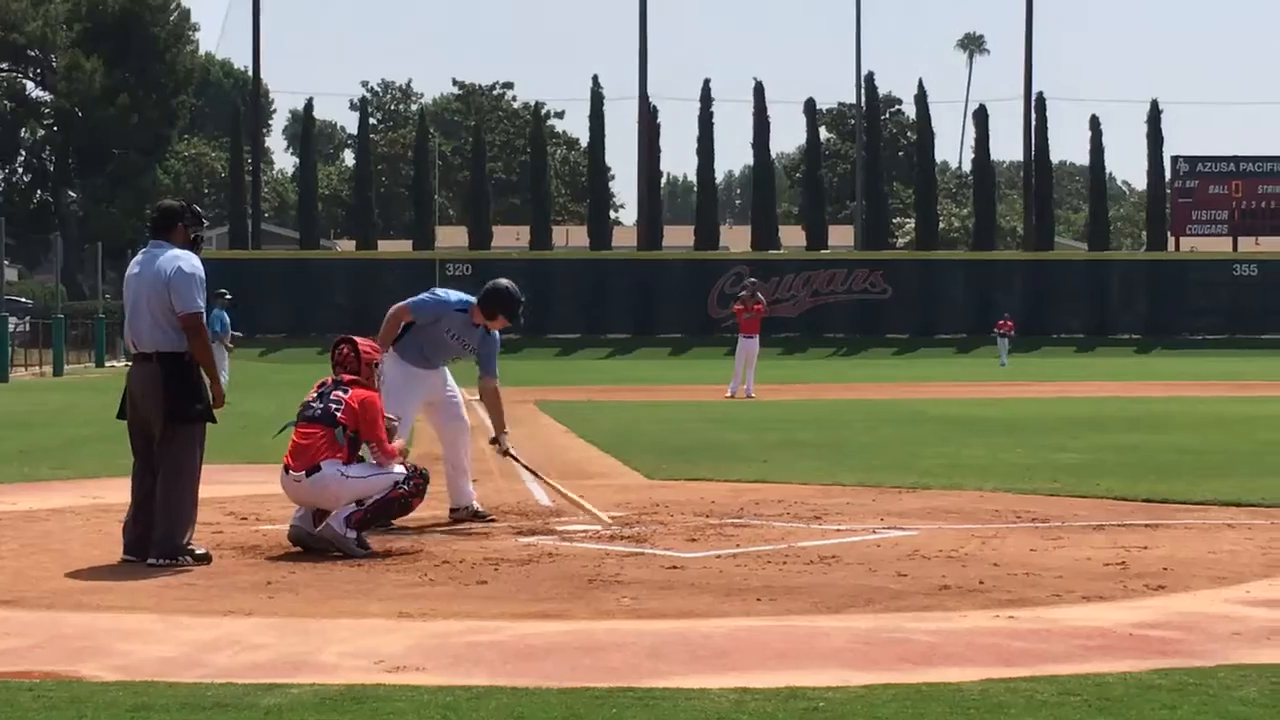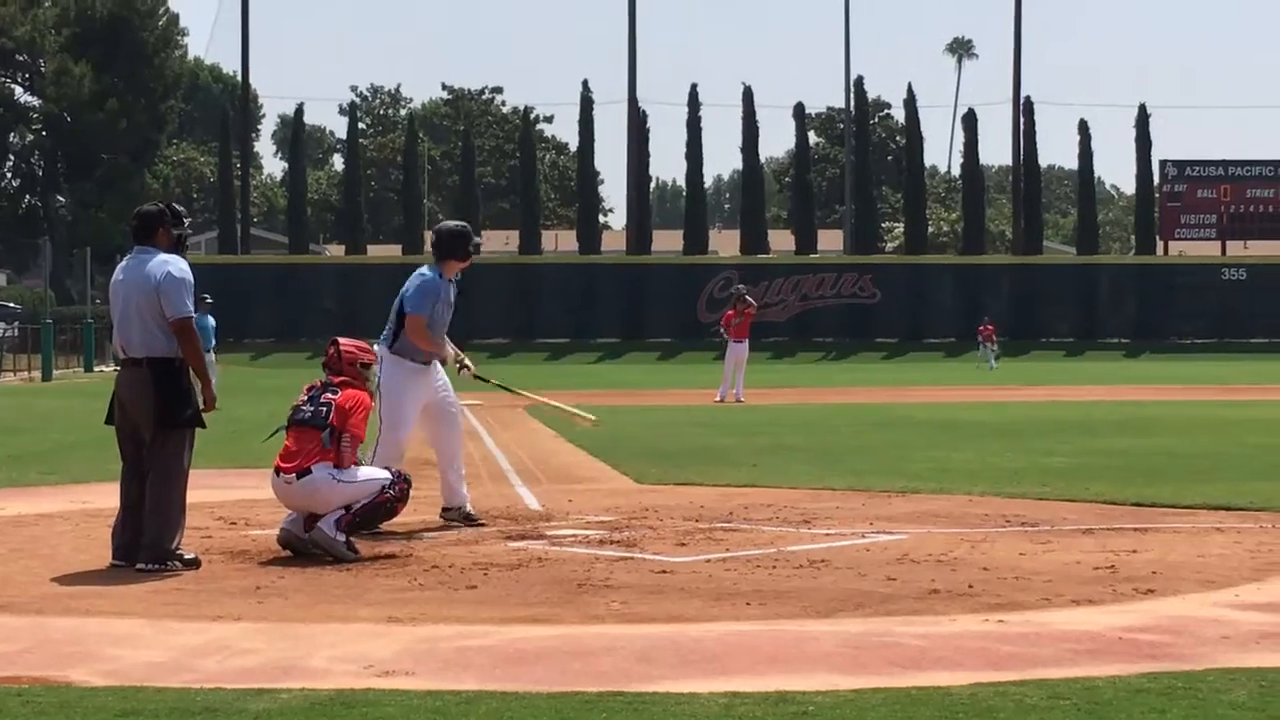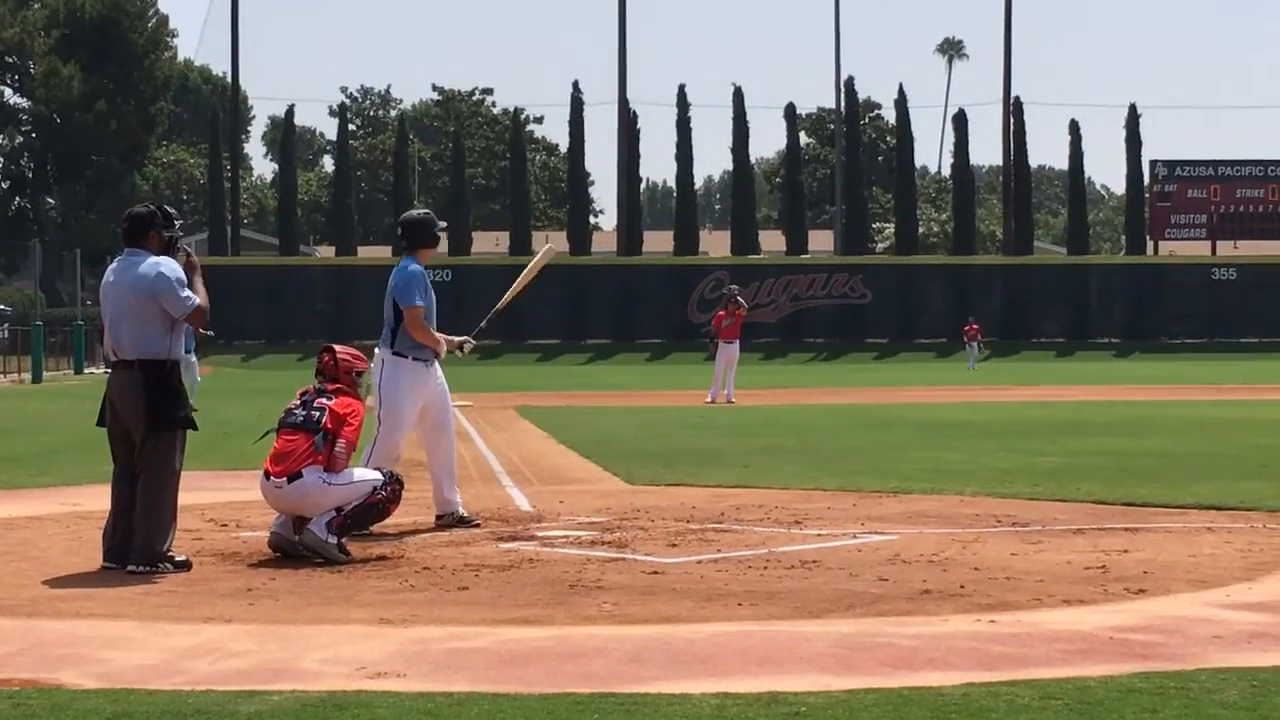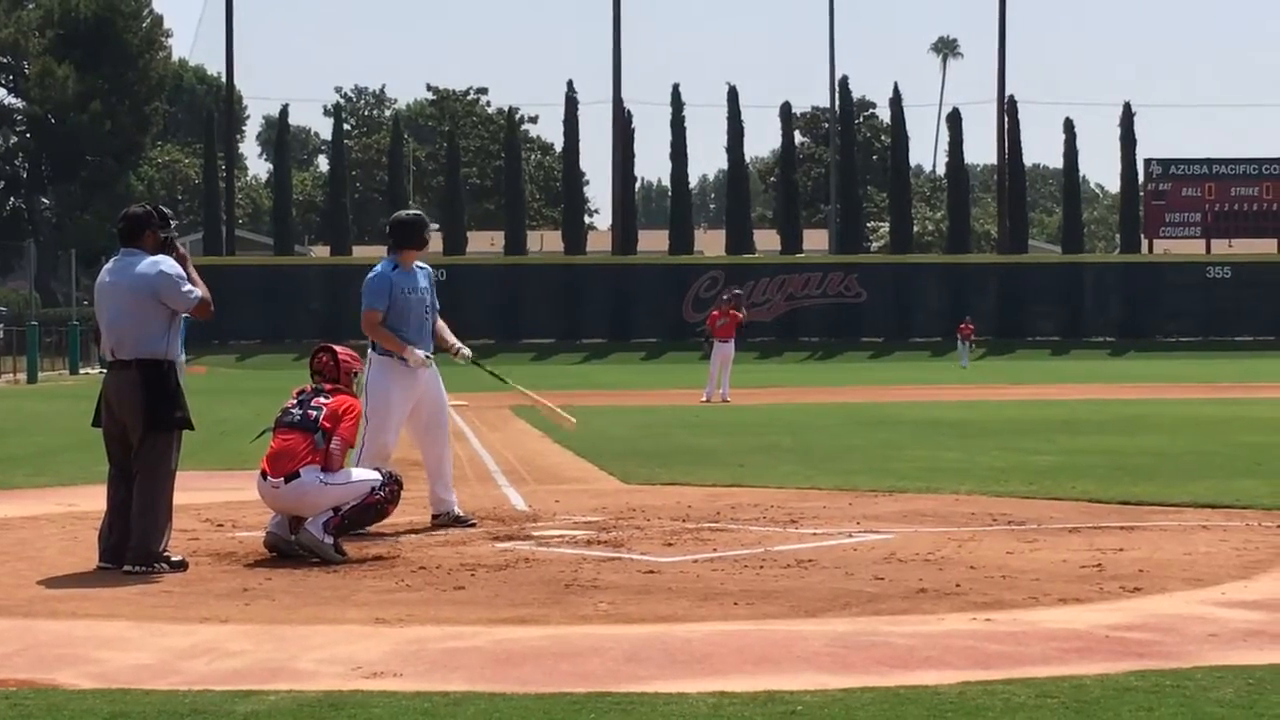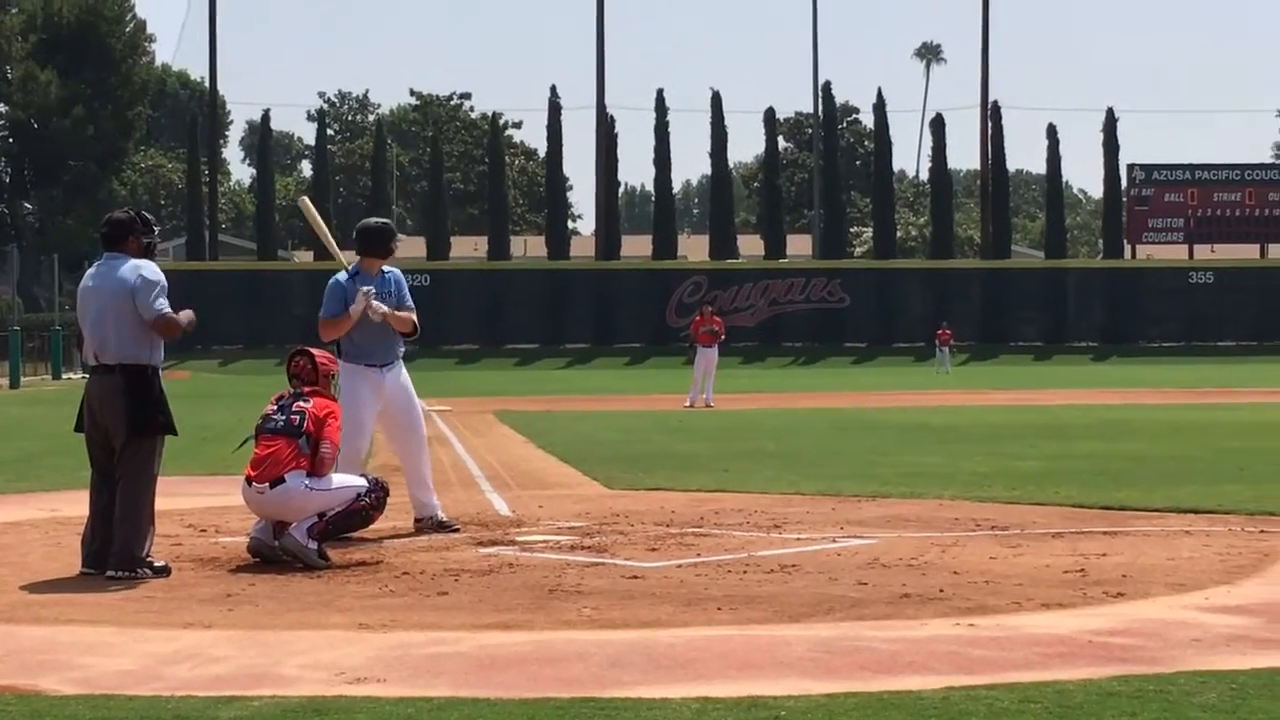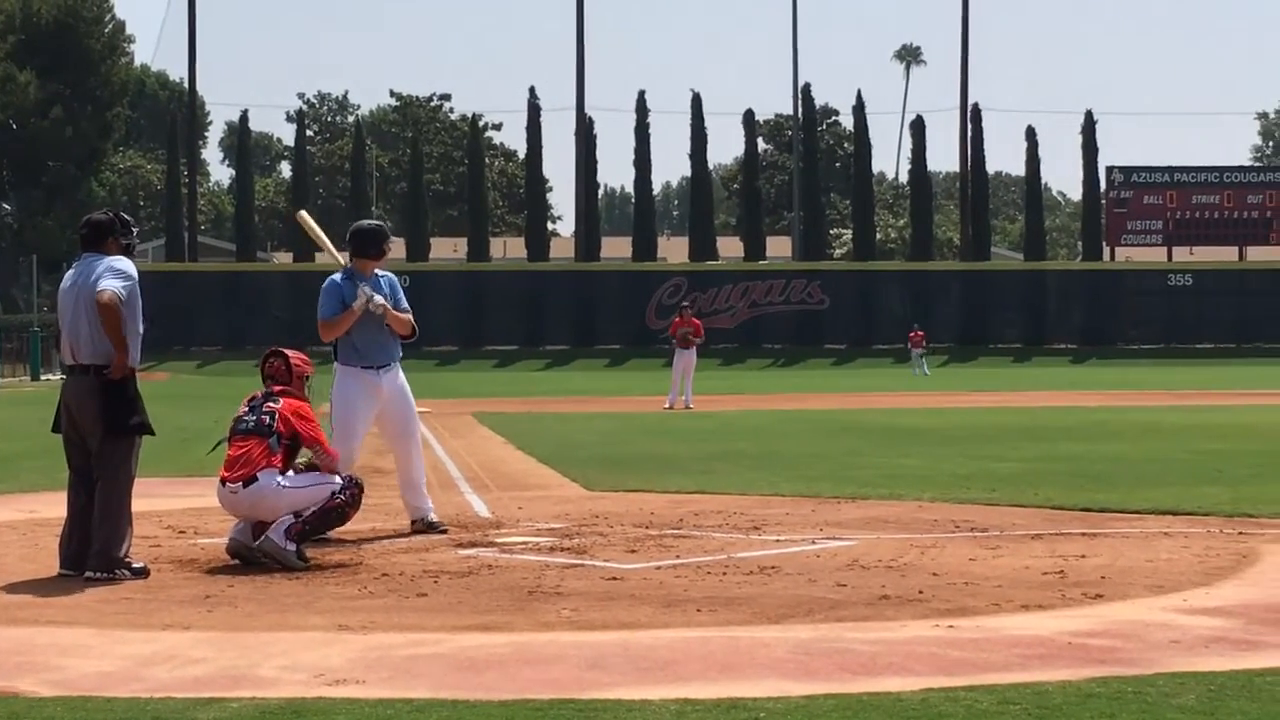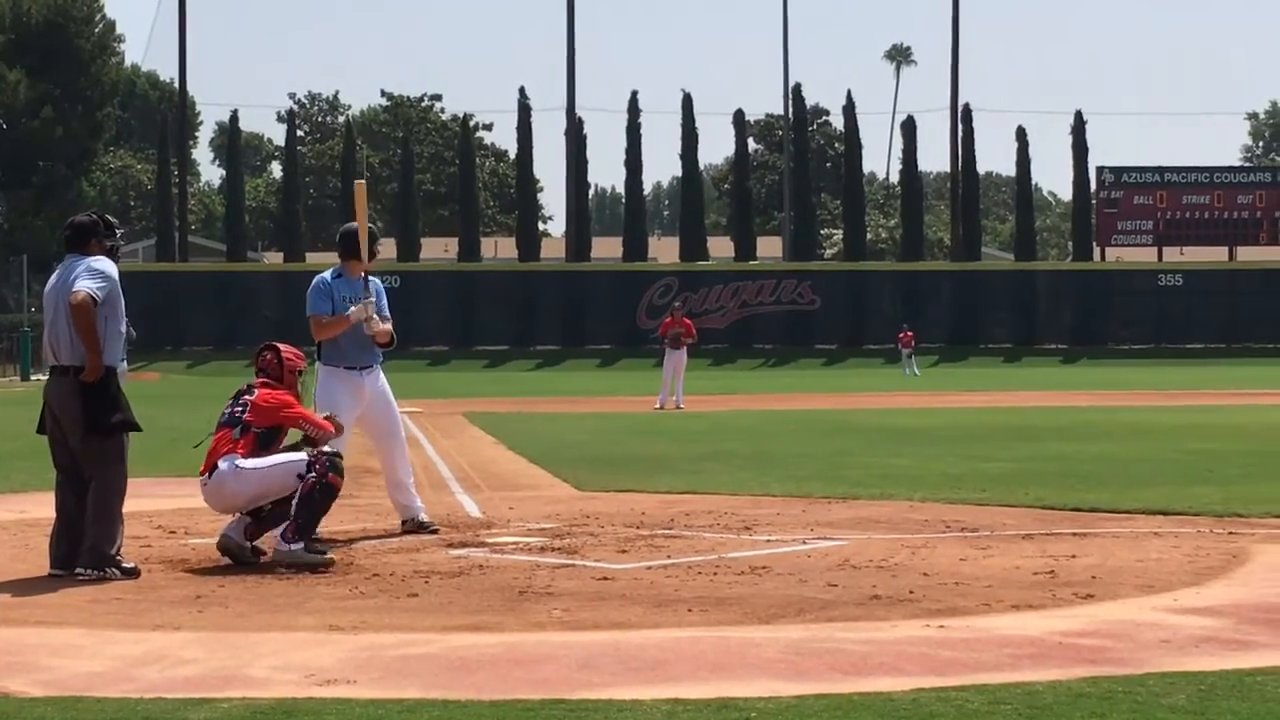
dt=0.5s
person 1, frame 1
left shoulder: (135, 265)
right shoulder: (184, 262)
left elbow: (140, 320)
right elbow: (194, 327)
right wrist: (214, 380)
left hip: (140, 371)
right hip: (174, 372)
left knee: (146, 461)
right knee: (179, 463)
left ankle: (138, 542)
right ankle: (171, 547)
person 1, frame 2
left shoulder: (120, 271)
right shoulder: (172, 267)
left elbow: (127, 325)
right elbow: (184, 331)
right wrist: (206, 383)
left hip: (128, 376)
right hip: (163, 378)
left knee: (135, 466)
right knee: (168, 467)
left ankle: (127, 547)
right ankle: (158, 552)
person 1, frame 3
left shoulder: (112, 273)
right shoulder: (162, 268)
left elbow: (126, 321)
right elbow: (199, 316)
right wrist: (194, 274)
left hip: (119, 378)
right hip: (155, 380)
left knee: (126, 468)
right knee: (159, 469)
left ankle: (118, 549)
right ankle: (150, 553)
person 1, frame 4
left shoulder: (106, 273)
right shoulder: (160, 268)
left elbow: (113, 322)
right elbow: (204, 307)
right wrist: (187, 267)
left hip: (115, 378)
right hip: (151, 380)
left knee: (121, 469)
right knee: (154, 469)
left ankle: (113, 550)
right ankle: (145, 554)
person 1, frame 5
left shoulder: (89, 278)
right shoulder: (143, 271)
left elbow: (89, 328)
right elbow: (164, 324)
right wrist: (187, 318)
left hip: (97, 382)
right hip: (134, 384)
left knee: (104, 474)
right knee: (136, 475)
left ankle: (96, 555)
right ankle: (129, 559)
person 1, frame 6
left shoulder: (69, 278)
right shoulder: (118, 266)
left elbow: (70, 328)
right elbow: (106, 302)
right wrist: (122, 353)
left hip: (74, 383)
right hip: (109, 384)
left knee: (82, 474)
right knee: (114, 474)
left ankle: (75, 556)
right ankle: (107, 559)
person 1, frame 7
left shoulder: (56, 278)
right shoulder: (99, 267)
left elbow: (64, 319)
right elbow: (80, 302)
right wrist: (95, 356)
left hip: (58, 383)
right hip: (90, 384)
left knee: (71, 475)
right knee: (107, 473)
left ankle: (65, 556)
right ankle: (99, 558)
person 2, frame 1
left shoulder: (489, 338)
right shoulder: (445, 303)
left elbow: (489, 386)
right elbow: (397, 313)
left wrist: (501, 433)
right wrist: (381, 354)
left hip: (435, 372)
right hip: (401, 367)
left knee: (457, 430)
left ankle: (463, 504)
person 2, frame 2
left shoulder: (449, 283)
right shoulder: (426, 280)
right elbow: (414, 330)
left wrist: (459, 356)
right wrist: (444, 351)
left hip: (429, 366)
right hip: (398, 366)
left knee: (451, 428)
right knee: (394, 439)
left ankle: (455, 504)
person 2, frame 3
left shoulder: (415, 271)
right shoulder: (411, 272)
right elbow: (415, 326)
left wrist: (450, 340)
right wrist: (440, 343)
left hip: (427, 367)
right hip: (399, 368)
left knee: (442, 435)
right knee: (389, 440)
left ankle: (449, 508)
person 2, frame 4
left shoulder: (425, 272)
right shoulder: (382, 276)
right elbow: (370, 326)
left wrist: (453, 344)
right wrist: (408, 352)
left hip: (424, 369)
right hip: (389, 369)
left knee: (438, 436)
right knee: (378, 441)
left ankle: (445, 508)
person 2, frame 5
left shoulder: (395, 277)
right shoulder: (341, 283)
left elbow: (412, 326)
right elbow: (326, 333)
left wrist: (386, 312)
right wrist: (355, 311)
left hip: (394, 372)
right hip: (357, 376)
left knee: (414, 440)
right knee: (353, 448)
left ankle: (427, 511)
person 2, frame 6
left shoulder: (389, 281)
right shoulder: (336, 285)
left elbow: (409, 330)
right elbow: (326, 333)
left wrist: (385, 309)
right wrist: (357, 307)
left hip: (392, 376)
right hip: (354, 379)
left knee: (410, 445)
right knee: (343, 451)
left ankle: (421, 514)
person 2, frame 7
left shoulder: (374, 285)
right shoulder: (324, 284)
left elbow: (388, 337)
right elbow: (319, 332)
left wrist: (376, 326)
right wrist: (352, 314)
left hip: (373, 377)
right hip: (336, 378)
left knee: (394, 444)
left ankle: (412, 513)
person 3, frame 1
left shoulder: (322, 387)
right shoulder: (366, 396)
right elbow: (384, 457)
left wrist: (379, 427)
right wrist: (398, 448)
left hip: (290, 482)
right hip: (322, 482)
left knee: (352, 464)
right knee: (414, 480)
left ankle: (304, 523)
right ankle: (345, 525)
person 3, frame 2
left shoulder: (312, 391)
right shoulder: (357, 396)
right elbow: (346, 455)
left hip: (281, 484)
right hip: (313, 484)
right knee: (398, 484)
left ankle: (295, 527)
right ankle: (334, 529)
person 3, frame 3
left shoulder: (303, 397)
right shoulder: (351, 404)
left elbow: (296, 445)
right elbow: (339, 460)
right wrist: (333, 487)
left hip: (270, 487)
right hip: (303, 487)
right knee: (390, 485)
left ankle: (284, 529)
right ankle: (324, 530)
person 3, frame 4
left shoulder: (299, 397)
right shoulder: (348, 403)
left elbow: (290, 446)
right elbow: (335, 456)
right wrist: (331, 489)
left hip: (267, 488)
right hip: (301, 487)
right knee: (388, 485)
left ankle: (280, 529)
right ankle: (322, 530)
person 3, frame 5
left shoulder: (276, 403)
right shoulder: (326, 405)
left elbow: (274, 453)
right elbow: (326, 458)
right wrist: (315, 482)
left hip: (251, 494)
right hip: (286, 493)
right knee: (375, 492)
left ankle: (264, 534)
right ankle: (306, 535)
person 3, frame 6
left shoulder: (249, 405)
right shoulder: (297, 407)
right elbow: (329, 461)
left wrist: (298, 468)
right wrist: (313, 467)
left hip: (227, 495)
right hip: (259, 493)
left knee: (280, 485)
right knee: (350, 489)
left ankle: (243, 536)
right ankle: (284, 537)
person 3, frame 7
left shoulder: (246, 397)
right shoulder: (276, 398)
right elbow: (325, 434)
left wrist: (303, 444)
right wrist: (327, 422)
left hip: (213, 486)
right hip: (231, 477)
left knee: (295, 487)
right knee: (327, 465)
left ankle: (238, 534)
right ankle: (292, 544)
